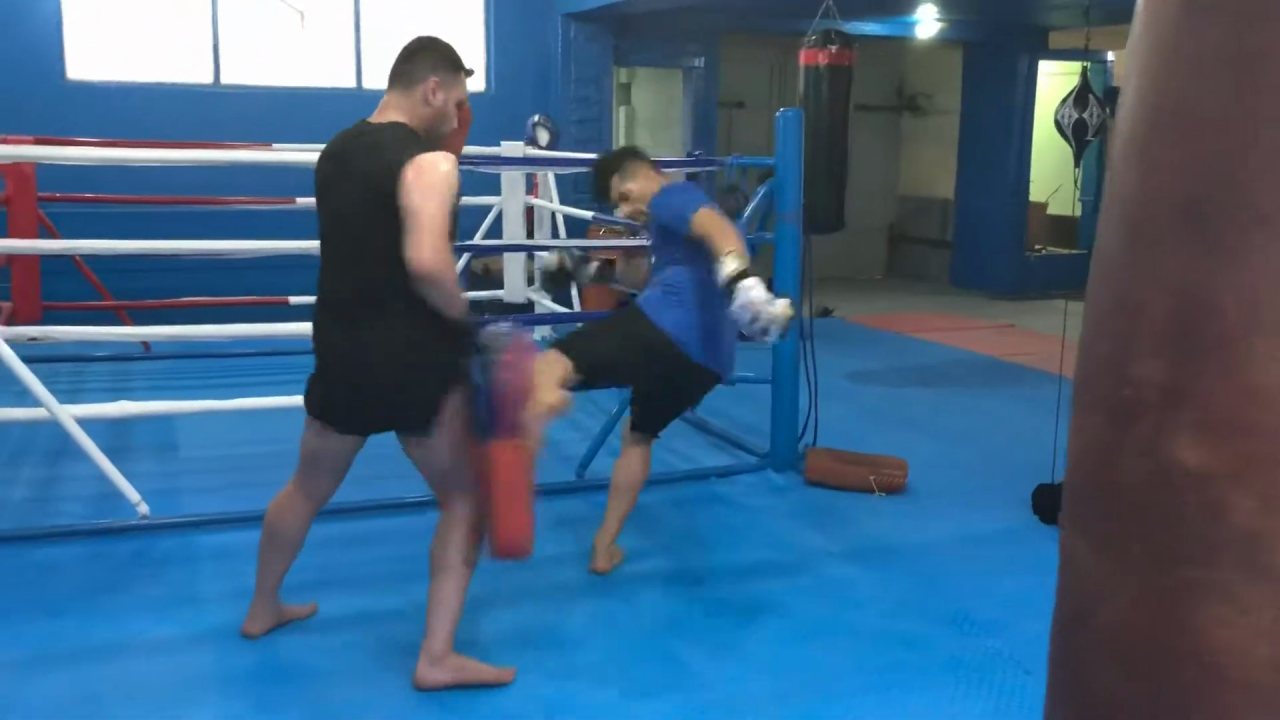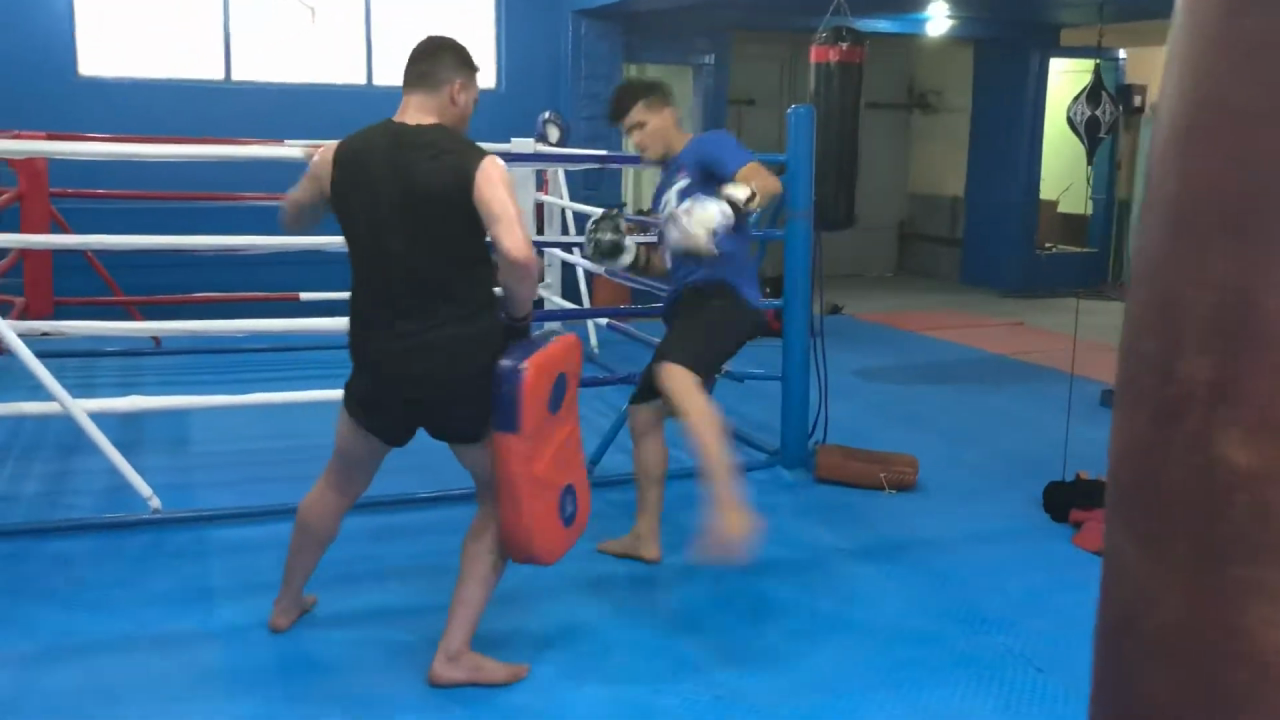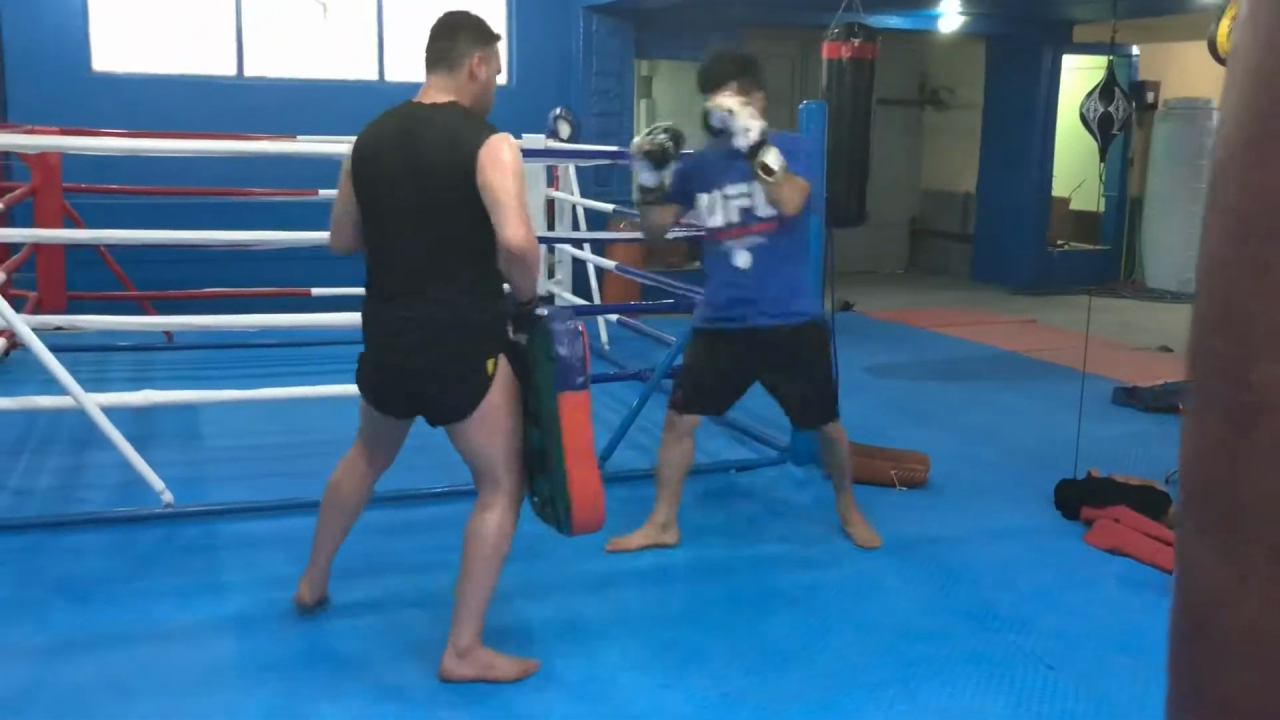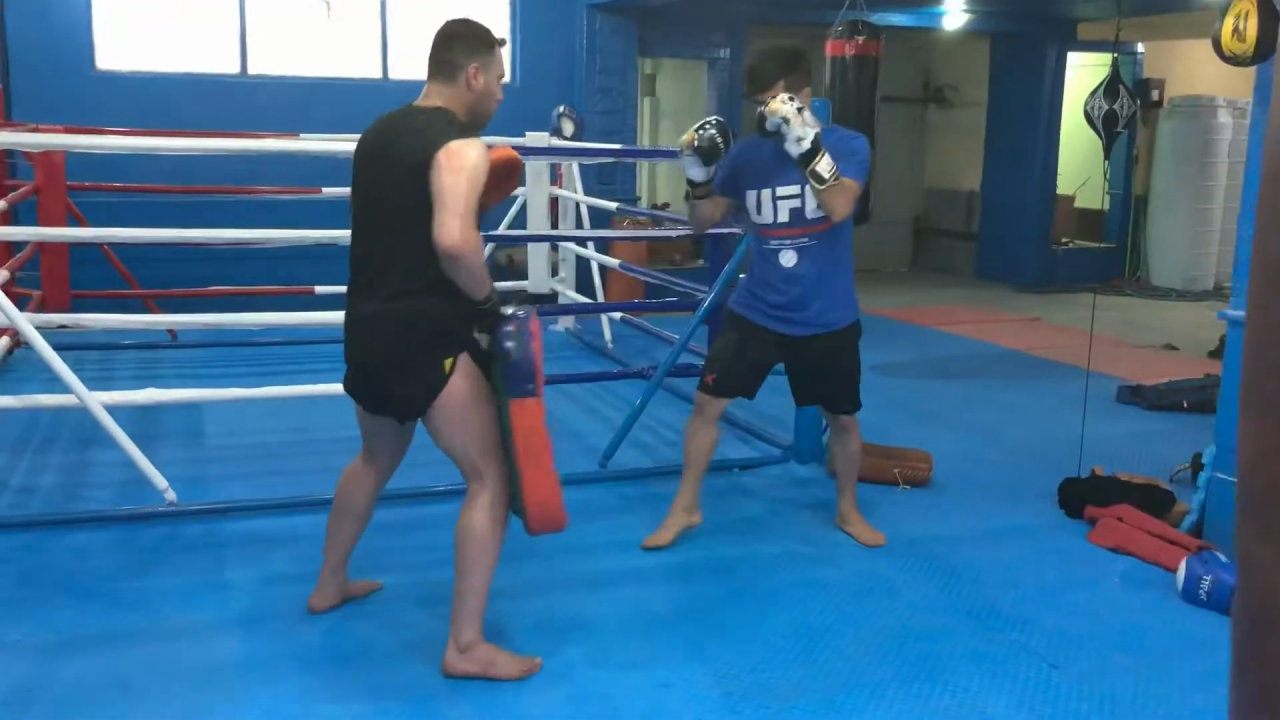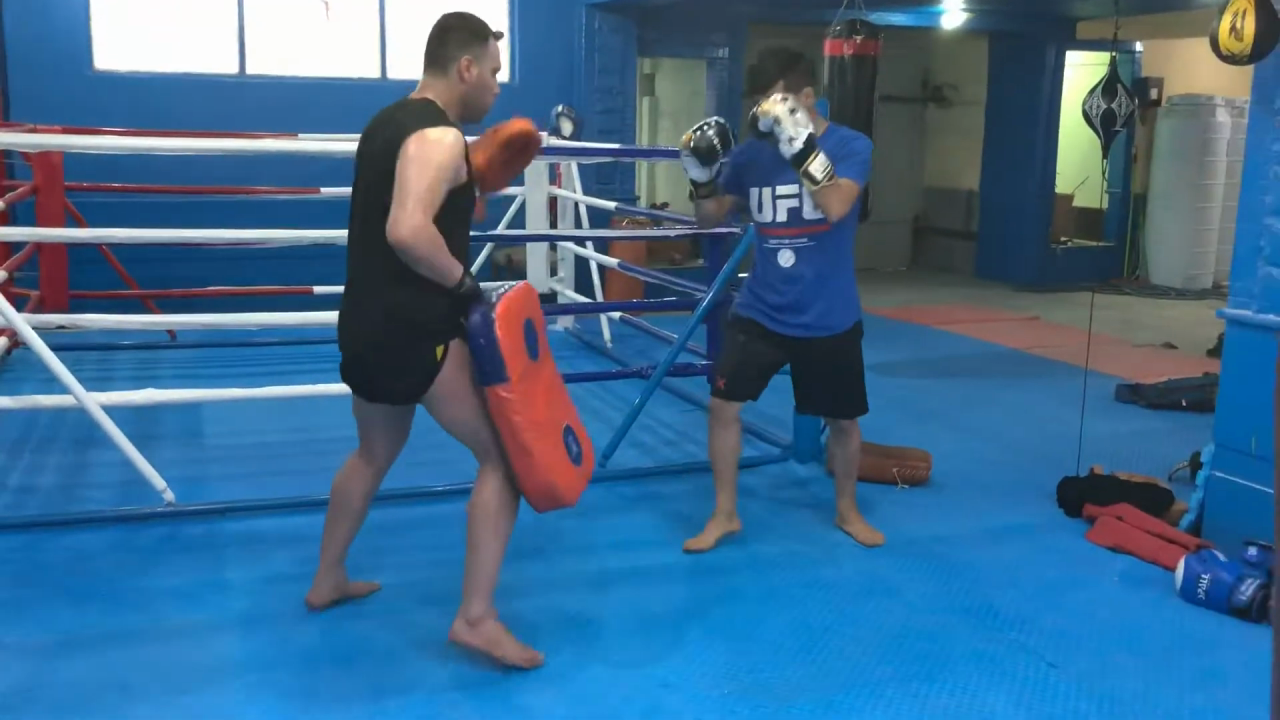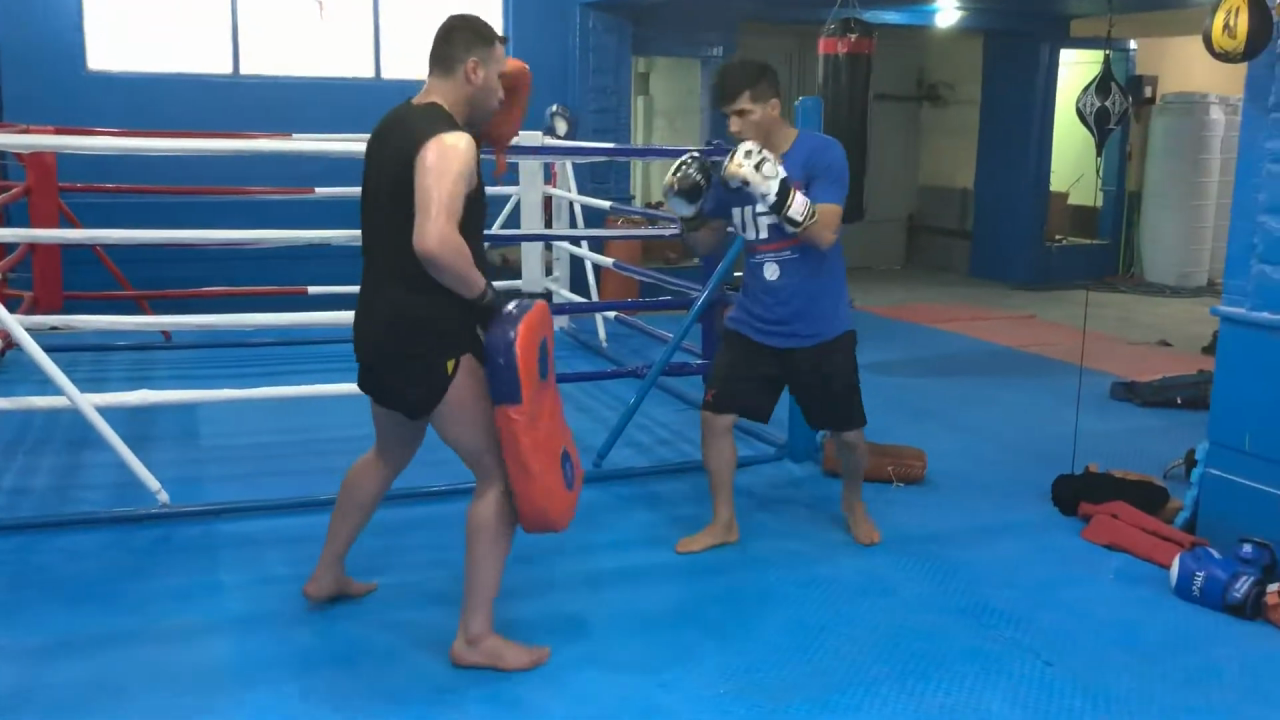
dt=0.2s
person 1, frame 1
left shoulder: (337, 151)
right shoulder: (431, 161)
right elbow: (426, 261)
right wrist: (461, 321)
left hip: (339, 354)
right hip: (412, 362)
left knee: (308, 486)
right knee: (465, 494)
left ankle: (262, 609)
right ankle: (438, 656)
person 1, frame 2
left shoulder: (341, 154)
right shoulder: (478, 165)
left elbow: (291, 217)
right elbow: (518, 254)
right wrist: (521, 315)
left hip: (380, 361)
right hip: (465, 359)
left knee: (339, 485)
right knee: (504, 496)
left ankle: (286, 603)
right ankle: (454, 654)
person 1, frame 3
left shoulder: (370, 138)
right shoulder: (489, 144)
left elbow: (342, 242)
right elbow: (517, 241)
right wrist: (527, 299)
left hip: (387, 337)
right hip: (463, 342)
left knee: (367, 457)
right knee: (501, 486)
left ankle: (313, 581)
right ankle: (464, 650)
person 1, frame 4
left shoulder: (376, 135)
right shoulder: (461, 146)
right elbow: (453, 241)
right wrist: (485, 298)
left hip: (368, 329)
right hip: (430, 336)
left knee: (376, 459)
right knee: (489, 479)
left ankle: (330, 583)
right ankle: (467, 645)
person 1, frame 5
left shoulder: (385, 123)
right shoulder: (439, 136)
right elbow: (407, 232)
left wrist: (476, 179)
right wrist: (464, 284)
left hip: (365, 321)
right hip: (419, 326)
left knee: (374, 453)
right knee: (503, 455)
left ankle: (328, 580)
right ankle: (476, 617)
person 1, frame 6
left shoulder: (393, 126)
right shoulder: (451, 141)
right elbow: (433, 243)
left wrist: (483, 147)
right wrist: (484, 295)
left hip: (379, 325)
right hip: (432, 334)
left knee: (389, 455)
right knee: (499, 472)
left ankle: (327, 575)
right ankle: (476, 635)
person 2, frame 1
left shoulder: (673, 198)
right shoulder: (678, 216)
left elbow: (722, 232)
left wrist: (744, 283)
right wrist: (596, 275)
left hip: (664, 327)
right hip: (704, 352)
left knee: (549, 364)
right knee: (637, 437)
left ankle: (540, 406)
right ankle: (605, 545)
person 2, frame 2
left shoulder: (710, 147)
right shoulder: (670, 183)
left elbow: (769, 184)
left wrist: (720, 210)
right wrist: (626, 254)
left hip: (719, 294)
right hip: (693, 302)
left knee: (673, 377)
right knee: (644, 414)
left ankle: (729, 505)
right ankle: (644, 533)
person 2, frame 3
left shoulder: (765, 149)
right shoulder: (695, 162)
left elbow: (790, 202)
right elbow: (655, 228)
left wrist: (753, 139)
right wrist: (648, 178)
left hip: (789, 320)
right hip: (722, 320)
left knee: (825, 424)
right knee: (680, 420)
left ankle: (848, 507)
right ankle: (662, 523)
person 2, frame 4
left shoulder: (849, 145)
right shoulder: (747, 152)
left elbow: (839, 208)
right elbow: (704, 223)
left wrist: (804, 140)
right wrist: (699, 173)
left hip: (828, 318)
right hip: (756, 312)
left knee: (844, 417)
right knee: (708, 402)
left ankle: (848, 510)
right ankle: (685, 507)
person 2, frame 5
left shoulder: (850, 145)
right shoulder: (752, 152)
left elbow: (836, 206)
right elbow: (710, 218)
left wrist: (800, 142)
right wrist: (701, 172)
left hip: (830, 318)
right hip: (760, 312)
left knee: (844, 420)
right knee: (723, 405)
left ankle: (847, 509)
right ankle: (725, 514)
person 2, frame 6
left shoulder: (824, 153)
right shoulder: (734, 165)
left elbow: (825, 234)
right elbow: (704, 244)
left wrist: (774, 185)
right wrist: (685, 207)
left hip: (821, 328)
right hip: (753, 327)
left knee: (849, 433)
right knee: (715, 419)
left ankle: (854, 505)
right ankle: (723, 521)
